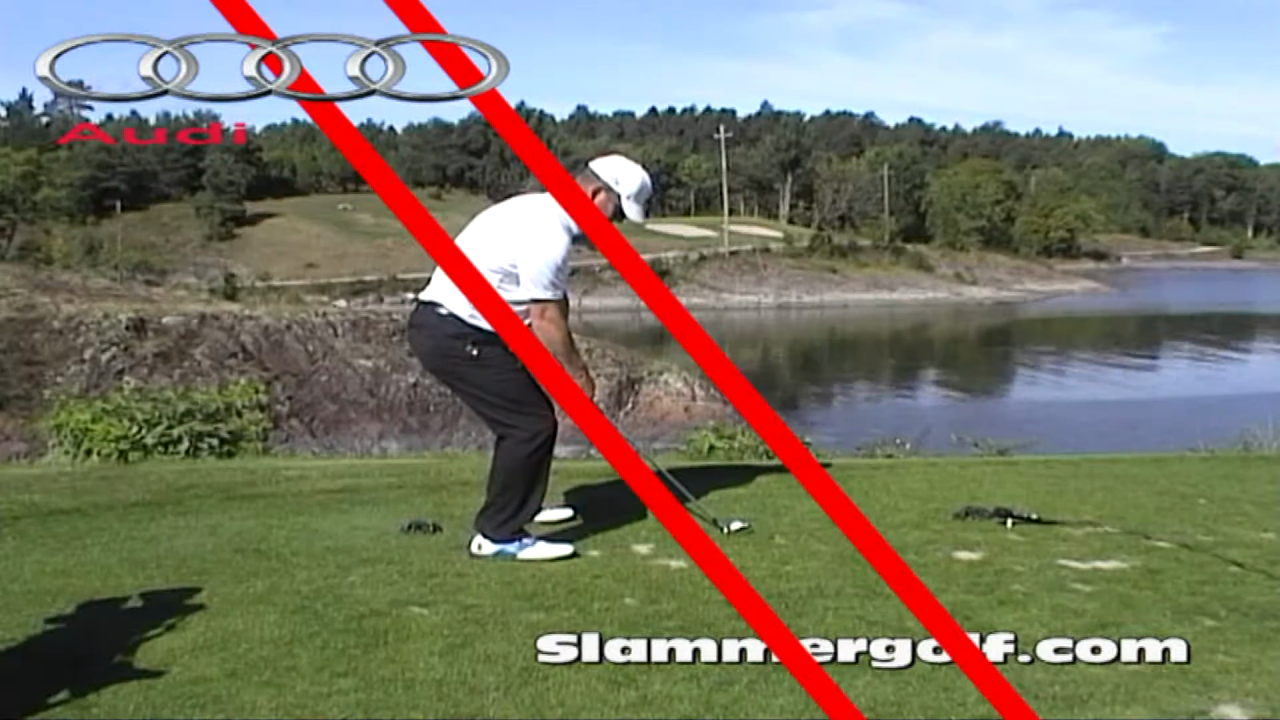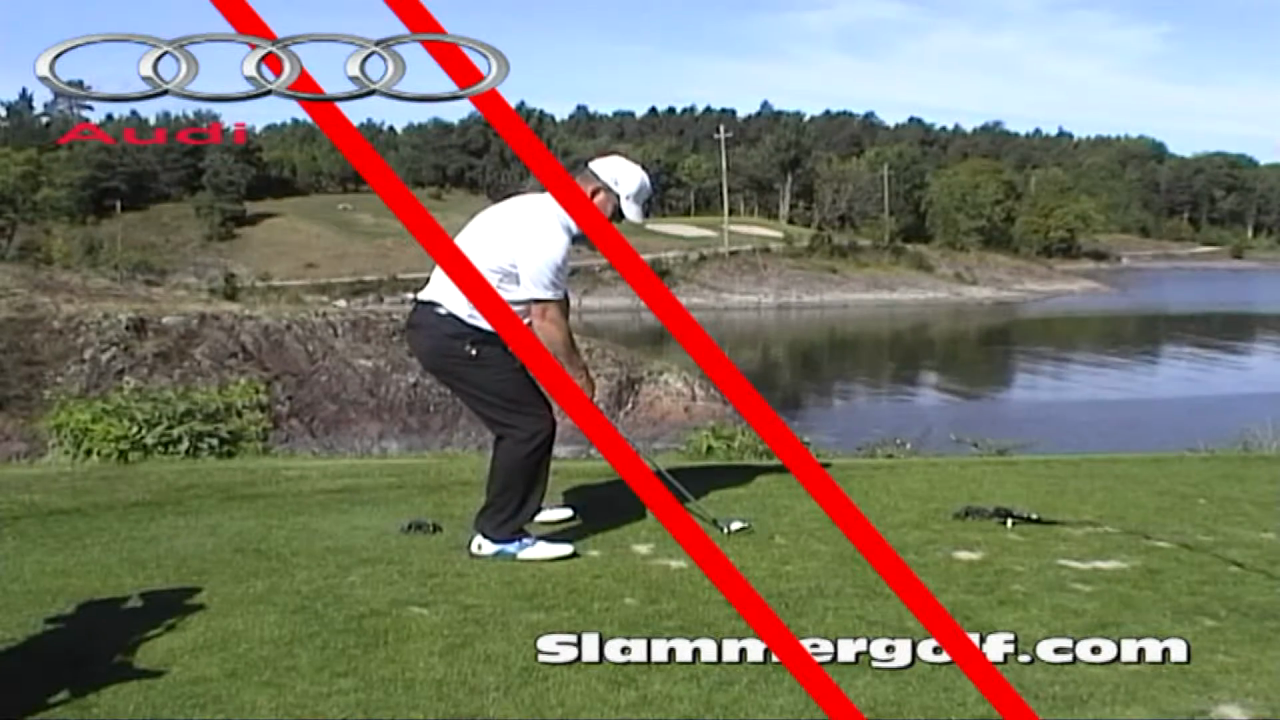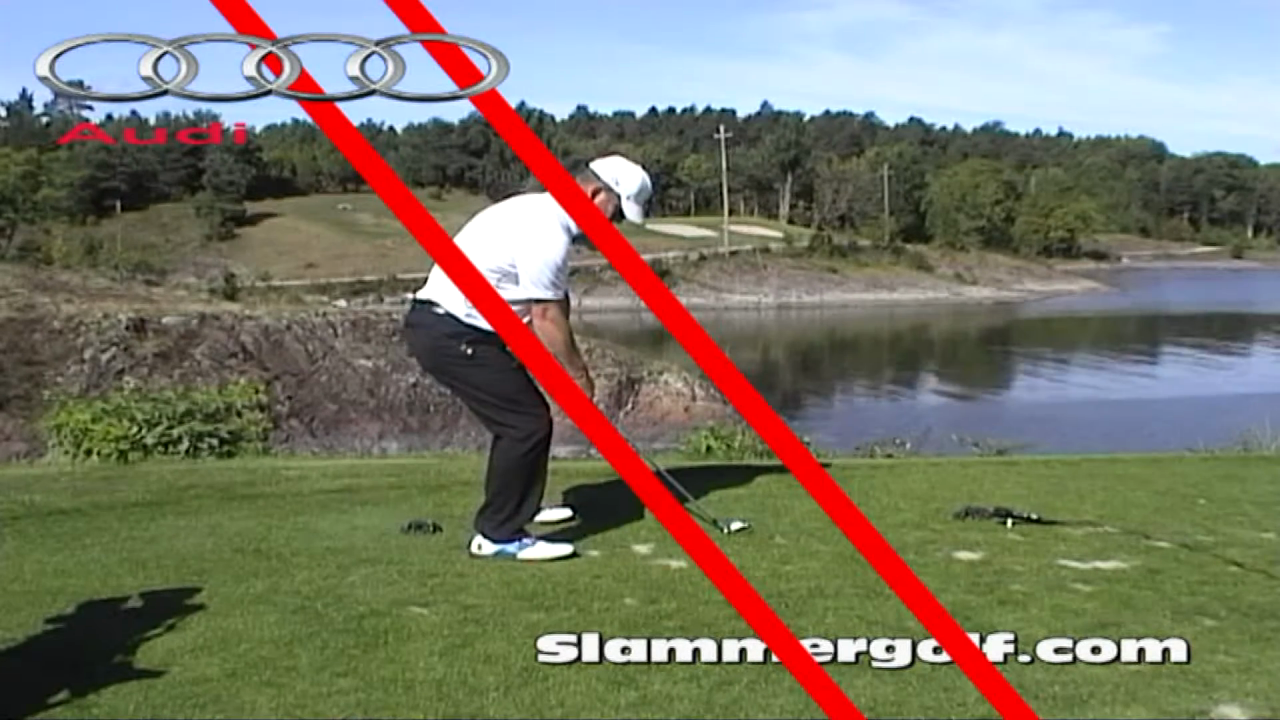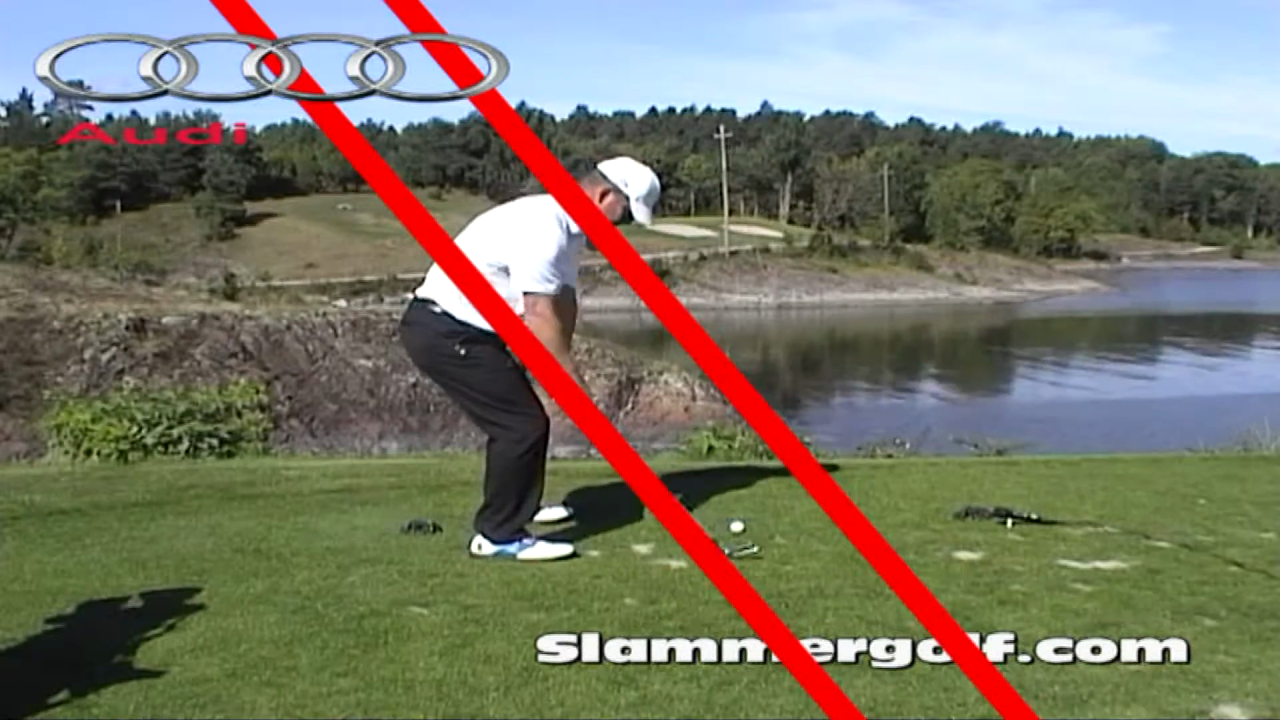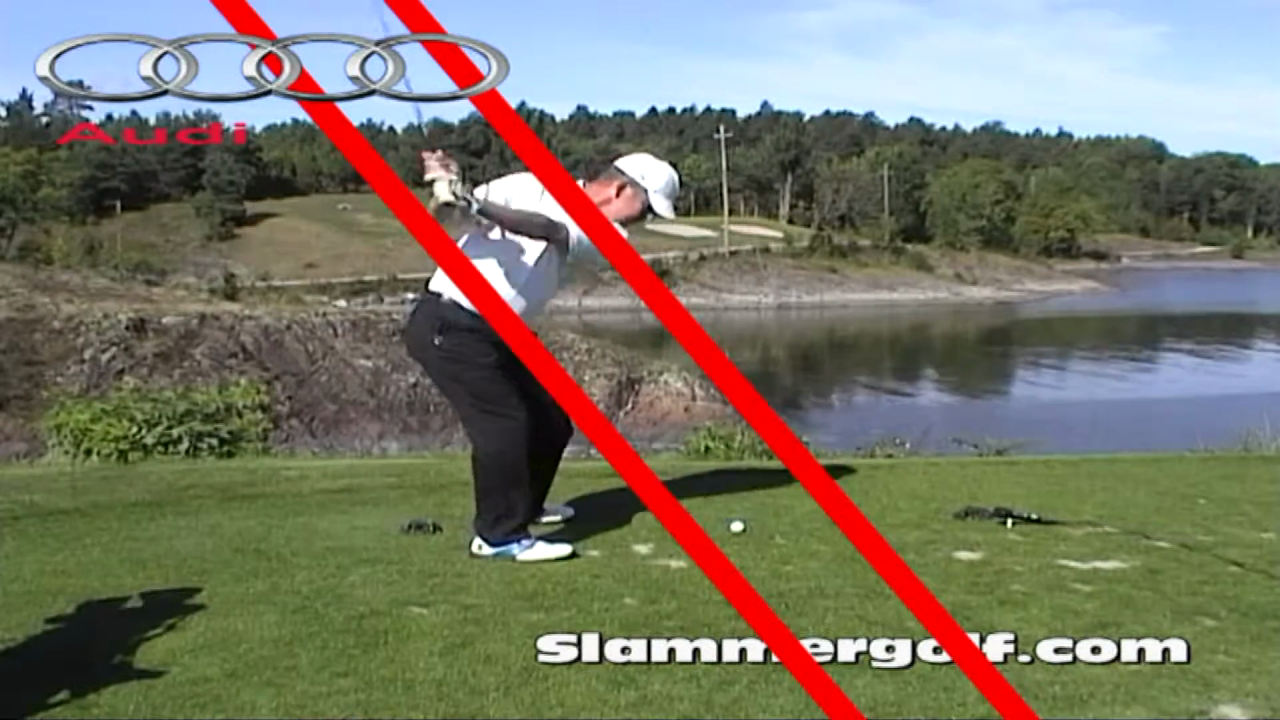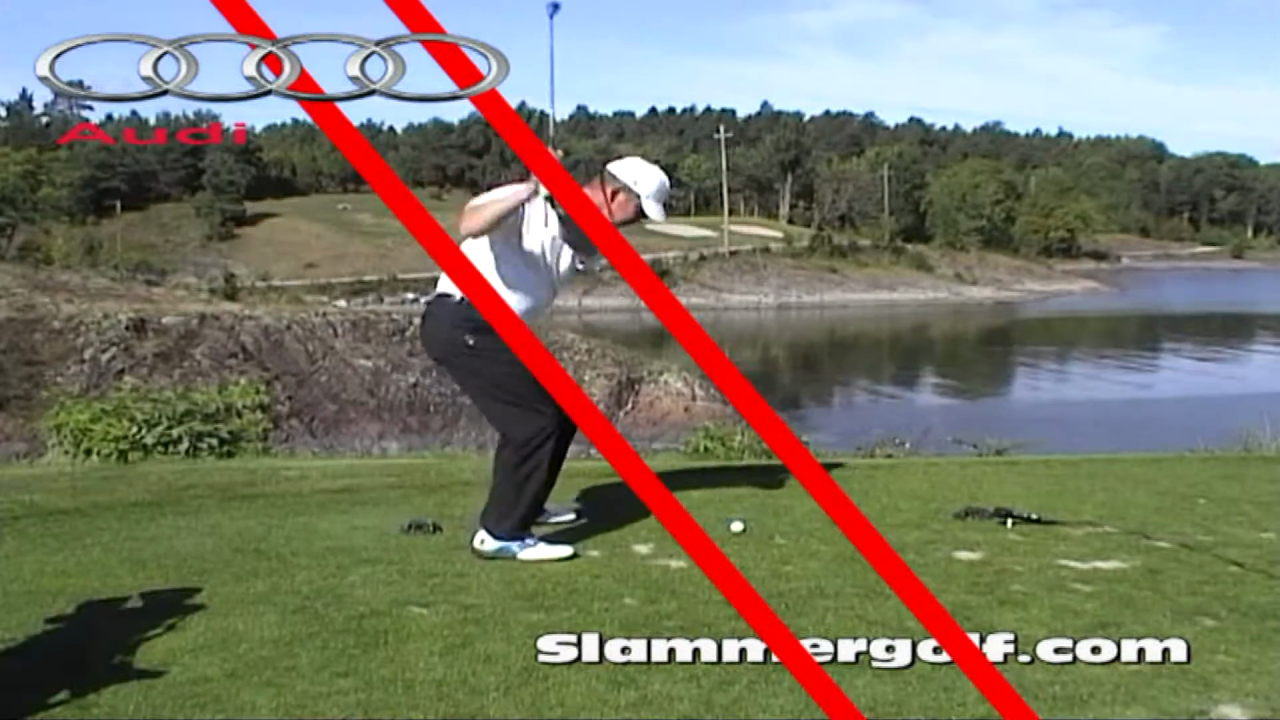
dt=0.3s
person 1, frame 1
left shoulder: (544, 213)
right shoulder: (547, 233)
left elbow: (552, 305)
right elbow: (545, 318)
left wrist: (570, 365)
right wrist: (577, 372)
left hip: (452, 326)
right hip: (453, 333)
left knee: (526, 415)
right knee: (531, 424)
left ankle: (520, 505)
right ankle: (497, 534)
person 1, frame 2
left shoulder: (545, 214)
right shoulder: (547, 233)
left elbow: (553, 306)
right elbow: (546, 318)
left wrist: (571, 365)
right wrist: (577, 373)
left hip: (452, 326)
right hip: (452, 333)
left knee: (525, 415)
right knee: (530, 424)
left ankle: (520, 505)
right ankle: (498, 534)
person 1, frame 3
left shoulder: (545, 215)
right shoulder: (546, 233)
left elbow: (554, 305)
right elbow: (547, 319)
left wrist: (570, 367)
right wrist: (578, 375)
left hip: (452, 326)
right hip: (449, 332)
left knee: (523, 415)
right knee: (527, 423)
left ankle: (518, 505)
right ankle: (498, 534)
person 1, frame 4
left shoulder: (568, 229)
right shoulder: (542, 227)
left elbow: (563, 305)
right elbow: (540, 316)
left wrist: (562, 370)
right wrist: (571, 378)
left hip: (461, 330)
right hip: (443, 331)
left knee: (521, 417)
right knee: (522, 424)
left ankle: (516, 505)
right ankle: (498, 534)
person 1, frame 5
right shoulder: (530, 186)
left elbow: (543, 228)
right elbow: (441, 210)
left wrist: (477, 205)
right wrist: (442, 178)
left hip: (500, 335)
right hip: (448, 323)
left knee: (551, 418)
right knee: (503, 427)
left ankle: (521, 509)
right ankle: (498, 535)
person 1, frame 6
left shoulder: (594, 237)
right shoulder: (527, 205)
left elbow: (583, 237)
right elbow: (471, 225)
right wrist: (531, 187)
left hip: (498, 332)
right hip: (462, 325)
left knee: (558, 414)
right knee: (531, 421)
left ankle: (522, 508)
right ankle: (501, 533)
